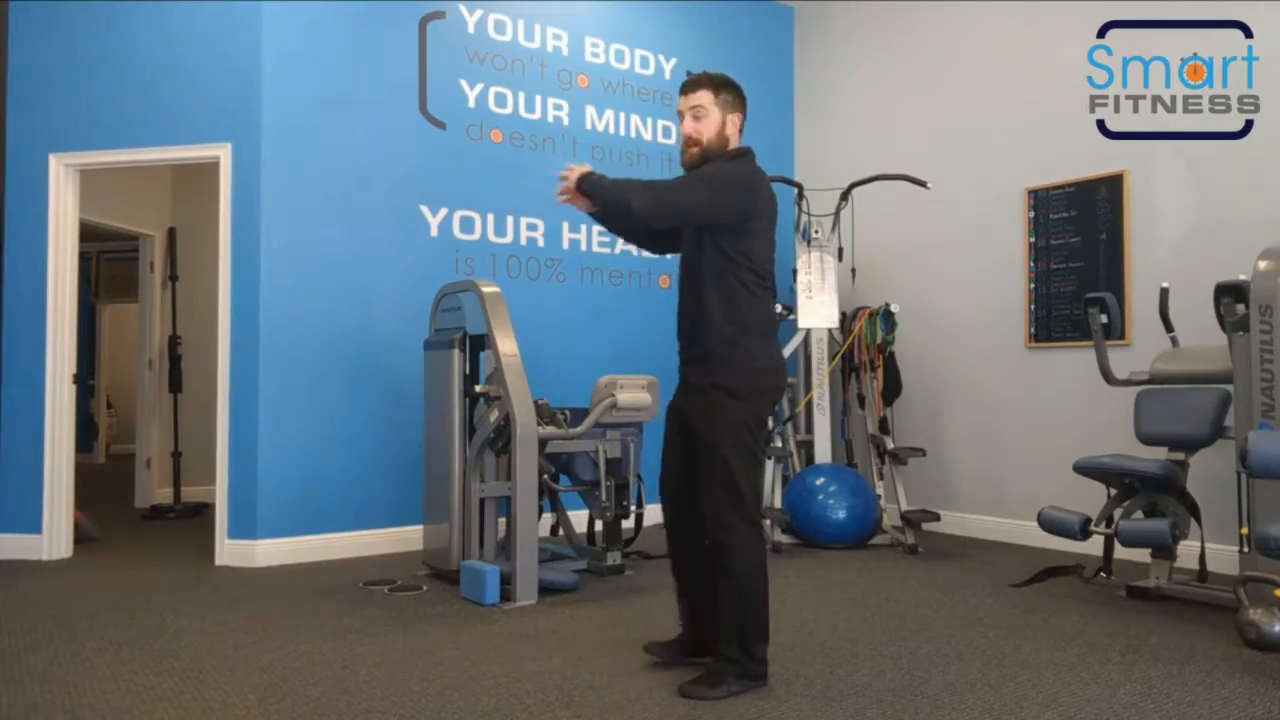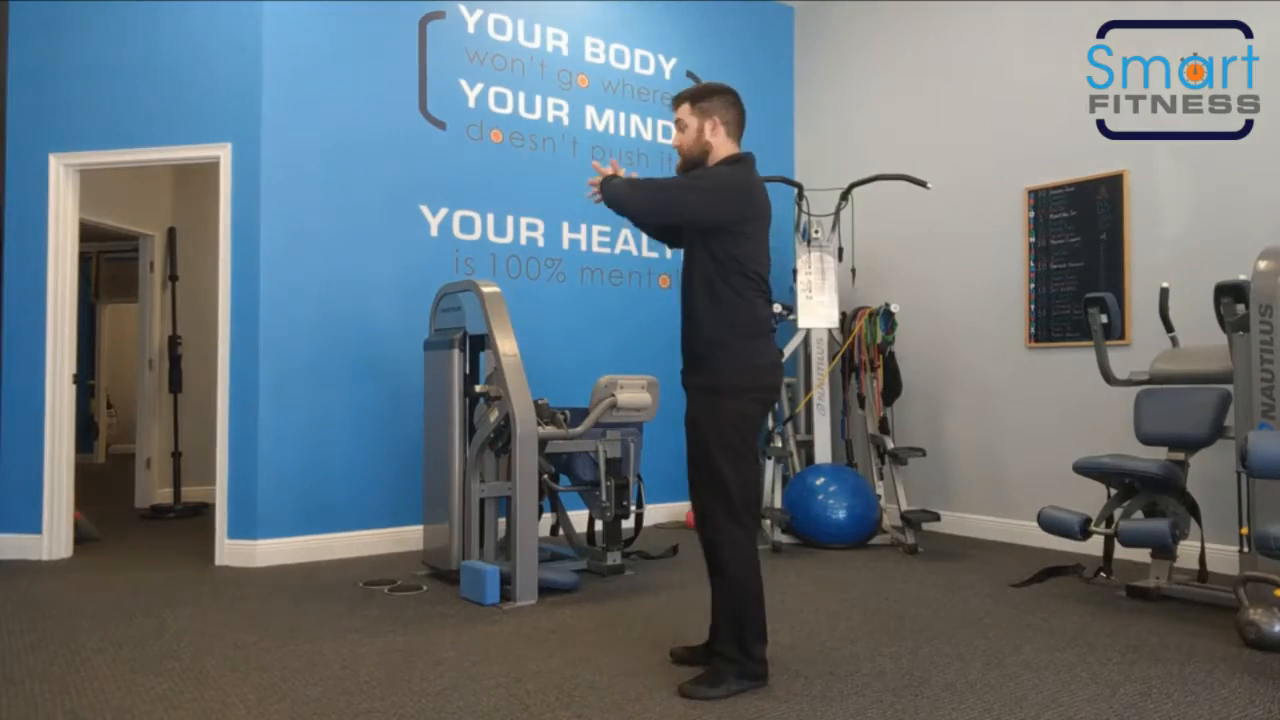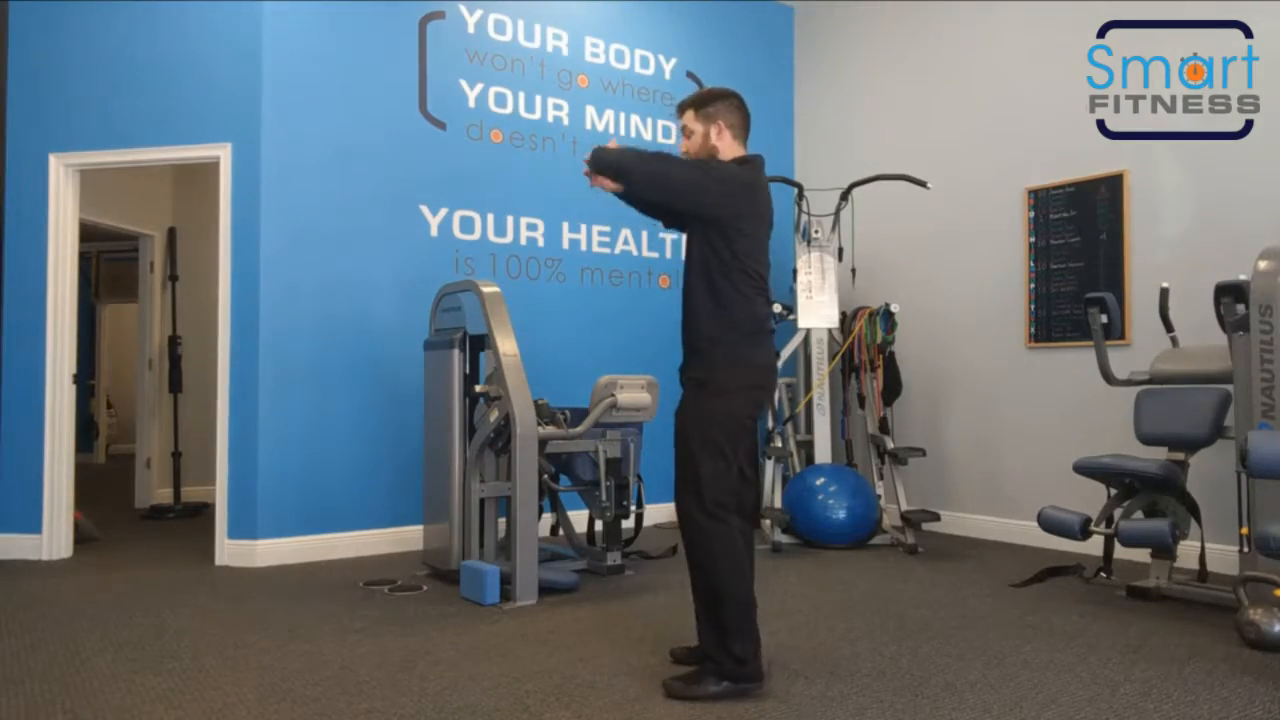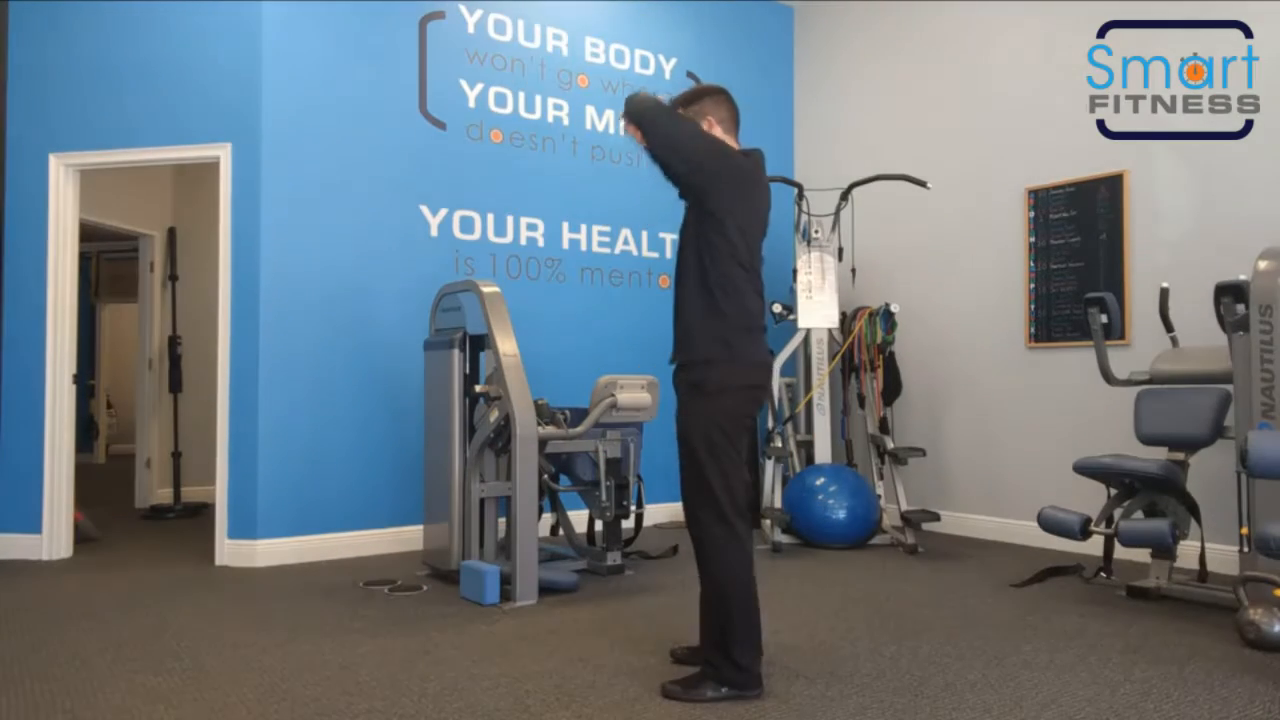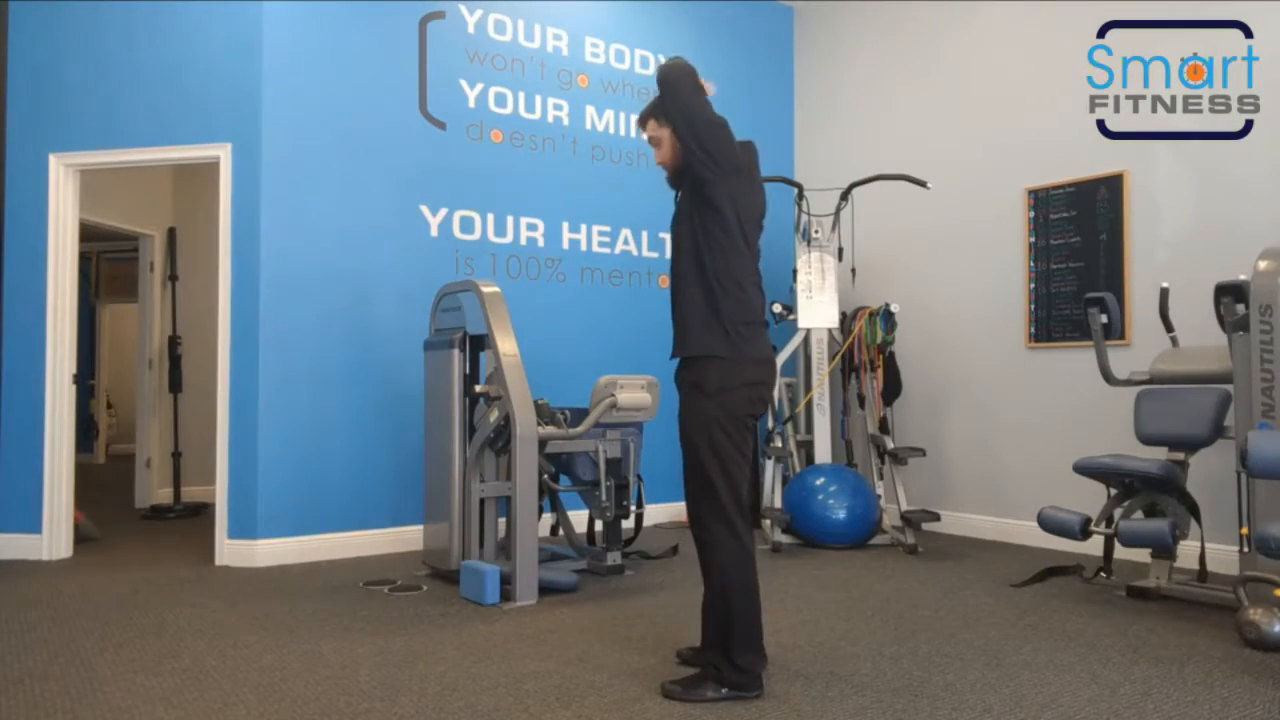
dt=0.3s
person 1, frame 1
left shoulder: (740, 184)
right shoulder: (707, 189)
left elbow: (651, 201)
right elbow: (658, 233)
left wrist: (589, 180)
right wrist: (596, 204)
left hip: (739, 381)
right hip: (701, 376)
left knee: (730, 519)
right knee: (683, 506)
left ankle: (743, 660)
right ankle: (700, 632)
person 1, frame 2
left shoulder: (730, 186)
right shoulder: (722, 188)
left elbow: (639, 198)
right elbow: (674, 227)
left wrist: (610, 185)
right wrist: (622, 188)
left hip: (733, 378)
right hip: (726, 374)
left knee: (725, 516)
right knee: (721, 513)
left ankle: (744, 659)
right ankle: (729, 641)
person 1, frame 3
left shoulder: (729, 183)
right shoulder: (730, 187)
left elbow: (636, 163)
right elbow: (673, 206)
left wrist: (605, 158)
right wrist: (622, 186)
left hip: (726, 374)
right hip: (734, 370)
left knee: (706, 509)
right knee: (728, 510)
left ankle: (734, 661)
right ankle: (729, 645)
person 1, frame 4
left shoulder: (727, 171)
right shoulder: (732, 180)
left elbow: (644, 112)
right elbow: (673, 143)
left wrist: (644, 119)
right wrist: (653, 134)
left hip: (721, 372)
right hip: (729, 366)
left knee: (717, 518)
right knee: (723, 514)
left ankle: (734, 669)
right ankle: (724, 644)
person 1, frame 5
left shoulder: (723, 165)
right shoulder: (727, 174)
left elbow: (674, 78)
left wrist: (687, 89)
right wrist: (689, 99)
left hip: (722, 368)
right hip: (733, 363)
left knee: (720, 518)
right knee: (724, 514)
left ankle: (735, 669)
right ankle: (731, 646)
